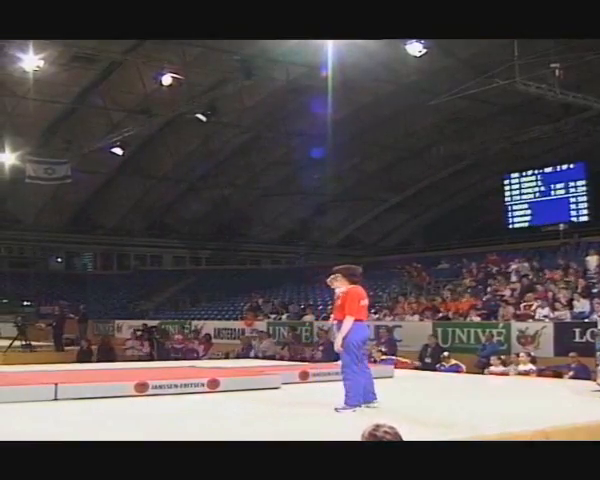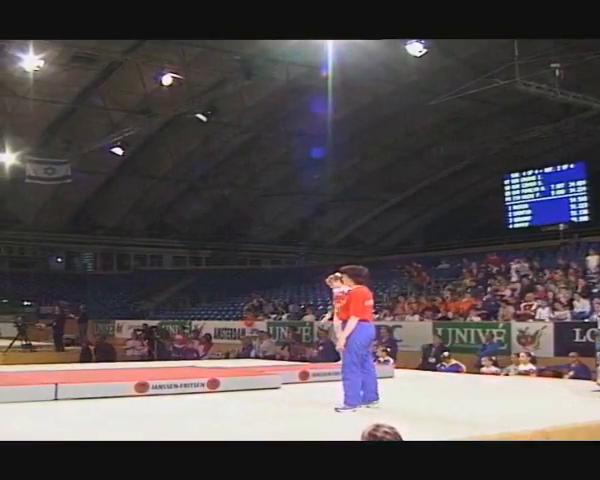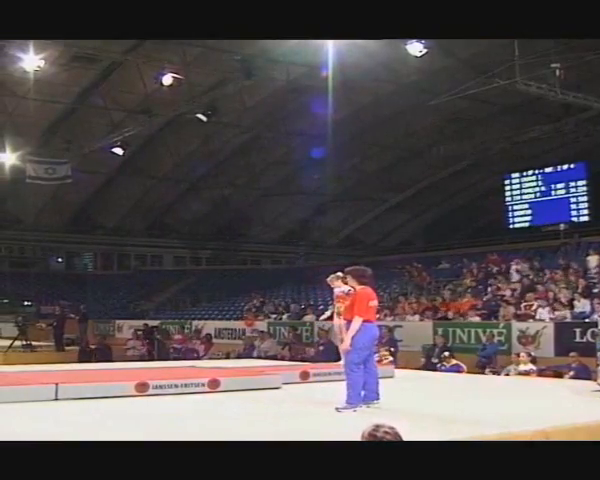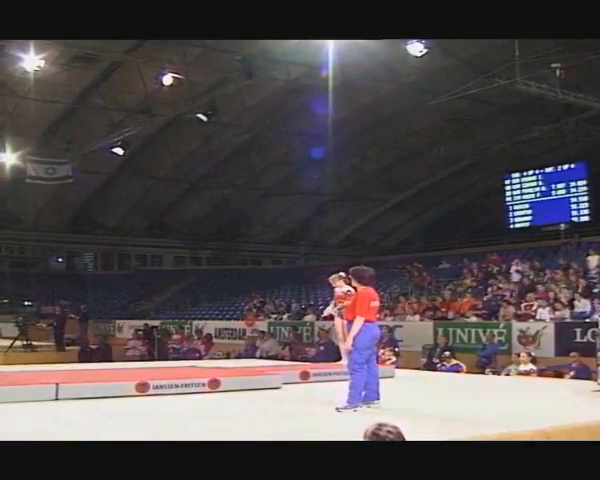
dt=0.3s
person 1, frame 1
left shoulder: (351, 292)
right shoulder: (358, 291)
left elbow: (350, 318)
left wrist: (339, 337)
left hip: (352, 331)
right hip: (359, 330)
left knee: (350, 367)
right knee: (361, 366)
left ankle: (352, 402)
right ankle: (369, 398)
person 1, frame 2
left shoulder: (356, 293)
right shoulder: (364, 291)
left elbow: (354, 318)
left wrist: (342, 337)
left hip: (357, 331)
right hip: (366, 329)
left knee: (351, 367)
right knee: (366, 365)
left ankle: (352, 402)
right ankle: (371, 398)
person 1, frame 3
left shoulder: (361, 294)
right shoulder: (369, 292)
left elbow: (358, 318)
left wrist: (348, 337)
left hip: (361, 331)
right hip: (369, 330)
left knee: (353, 366)
right knee: (368, 365)
left ankle: (353, 402)
right ankle: (371, 397)
person 1, frame 4
left shoulder: (363, 294)
right shoulder: (371, 292)
left elbow: (360, 318)
left wrist: (350, 337)
left hip: (363, 331)
right hip: (371, 330)
left knee: (357, 366)
right knee: (370, 365)
left ankle: (354, 401)
right ankle: (371, 397)
